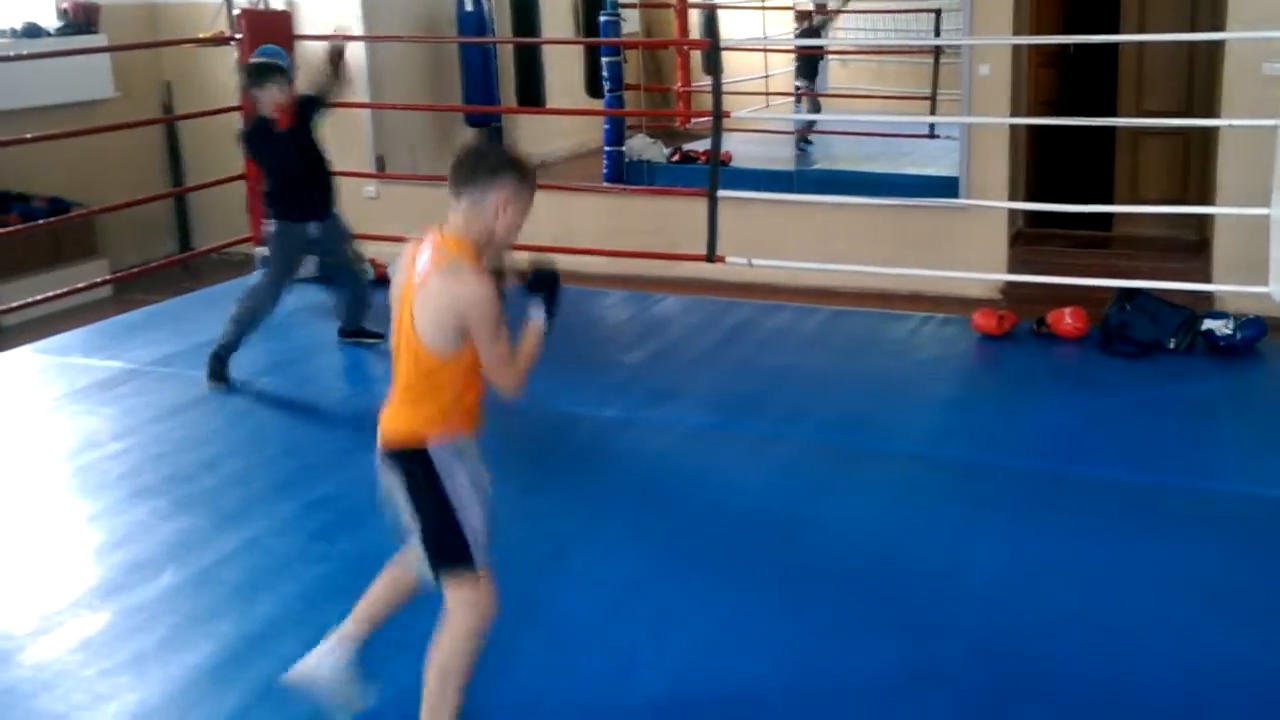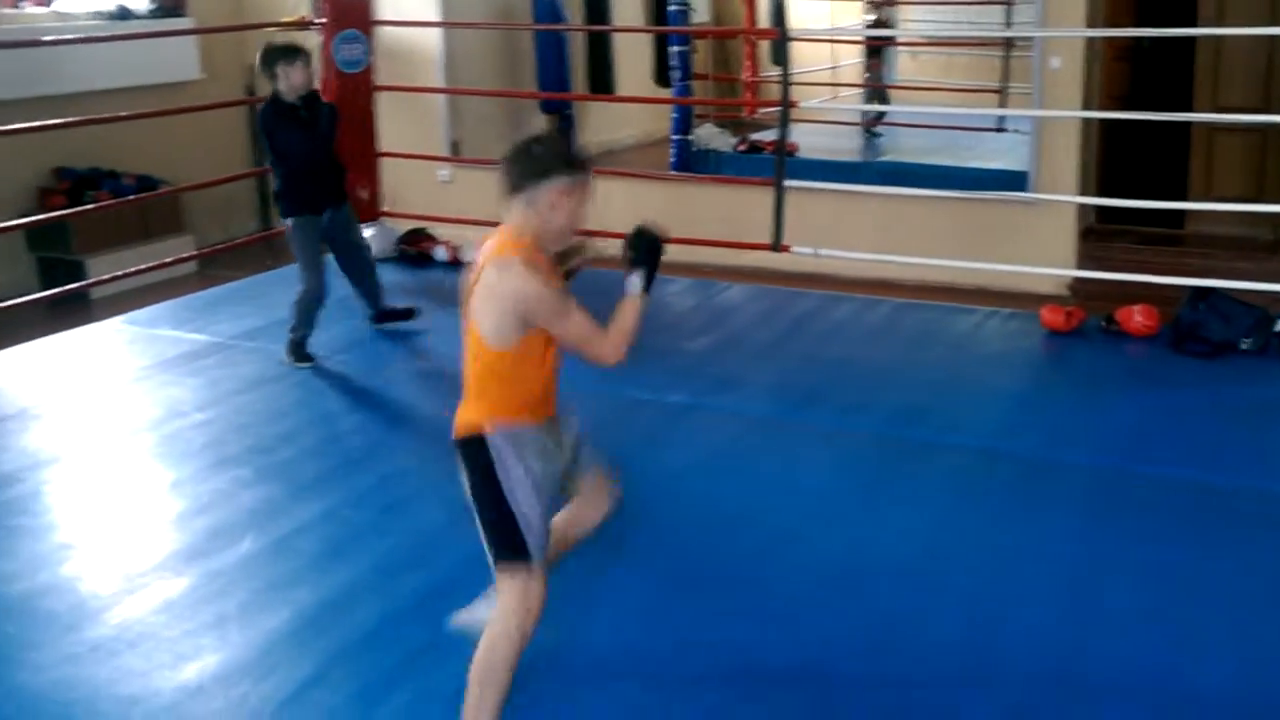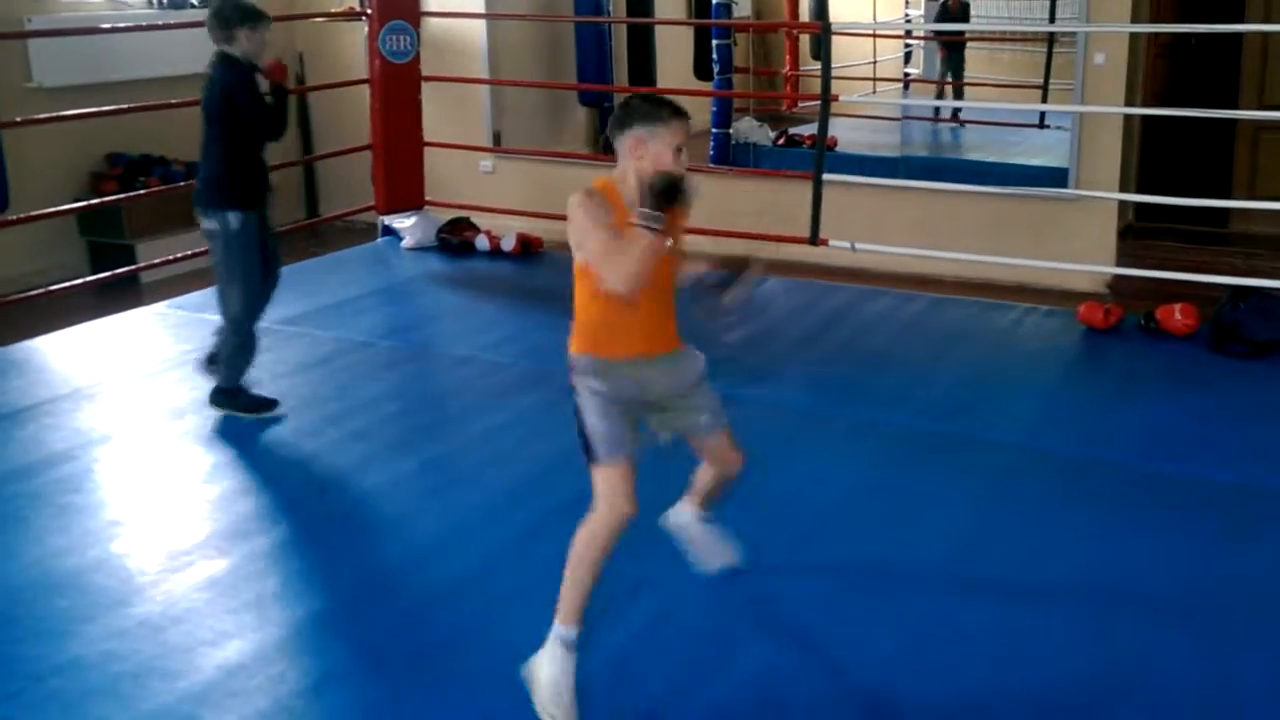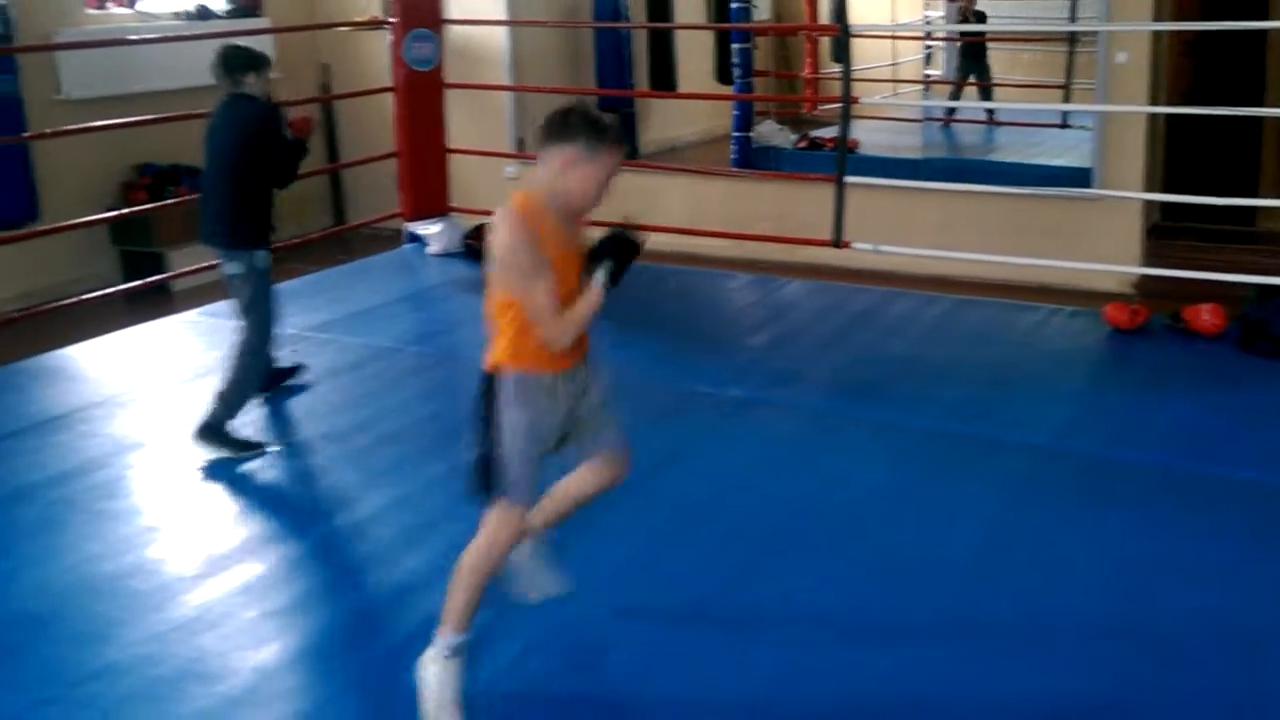
dt=0.7s
person 1, frame 1
left shoulder: (422, 253)
right shoulder: (469, 287)
right elbow: (509, 380)
right wrist: (539, 309)
left hip: (405, 437)
right hip: (432, 449)
left knee: (425, 560)
right knee: (471, 602)
left ankle: (330, 656)
person 1, frame 2
left shoulder: (509, 245)
right shoulder: (520, 282)
right elbow: (608, 351)
left wrist: (561, 256)
right wrist: (641, 276)
left hip: (533, 422)
right hip: (499, 440)
left knee: (596, 497)
right knee: (522, 604)
left ankle: (493, 604)
person 1, frame 3
left shoulder: (664, 203)
right shoulder: (589, 203)
right elbow: (620, 284)
right wrist: (650, 213)
left hip: (667, 360)
right hip: (602, 372)
left knee: (727, 460)
right knee: (615, 508)
left ankle: (690, 515)
right ankle: (556, 653)
person 1, frame 4
left shoulder: (559, 216)
right shoulder: (516, 230)
right elbow: (558, 330)
left wrist: (597, 267)
right wrist: (605, 275)
left hip: (571, 374)
right hip: (524, 383)
left knee: (608, 467)
right knee: (501, 527)
left ankle: (525, 540)
right ankle: (441, 657)
person 2, frame 1
left shoulder: (300, 110)
right shoulder: (254, 135)
left elbow: (328, 92)
right elbow: (288, 171)
left wrist: (335, 61)
right wrist: (284, 130)
left hip: (323, 216)
right hip: (286, 224)
left knee: (355, 279)
right knee: (266, 293)
left ankle: (350, 327)
right ankle: (223, 353)
person 2, frame 2
left shoulder: (310, 102)
right shoulder: (271, 116)
right elbow: (313, 150)
left wrist: (343, 177)
right wrist: (328, 107)
left hip: (334, 201)
right hip: (302, 211)
left knee: (358, 259)
right knee: (314, 283)
left ankle: (378, 310)
right ankle: (297, 340)
person 2, frame 3
left shoulder: (231, 75)
right shoulder: (232, 80)
right elbow: (272, 128)
right wrist: (279, 86)
left hip: (240, 197)
right hip: (229, 204)
left knee: (264, 276)
right knee: (242, 295)
left ankle: (224, 356)
right ankle: (227, 388)
person 2, frame 4
left shoulder: (223, 117)
right shoulder: (260, 116)
right elbow: (281, 175)
right wrist: (298, 140)
left hip: (221, 229)
right hip: (244, 234)
left knee: (256, 311)
right knee: (257, 325)
left ankle: (265, 373)
right ankle: (217, 423)
